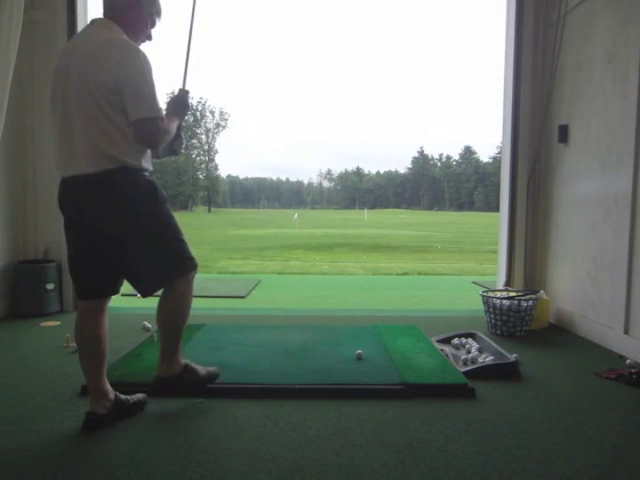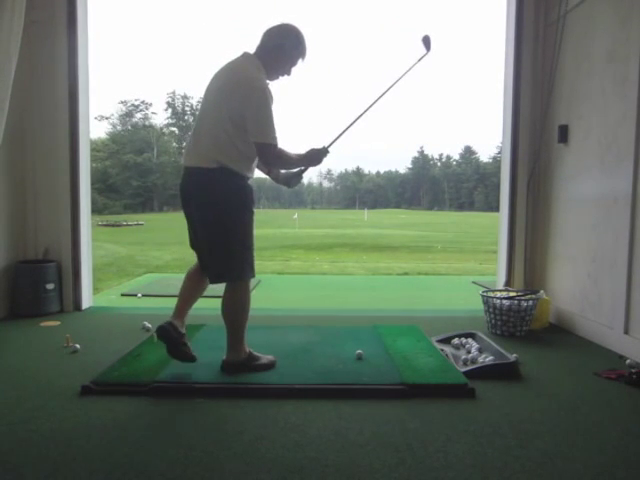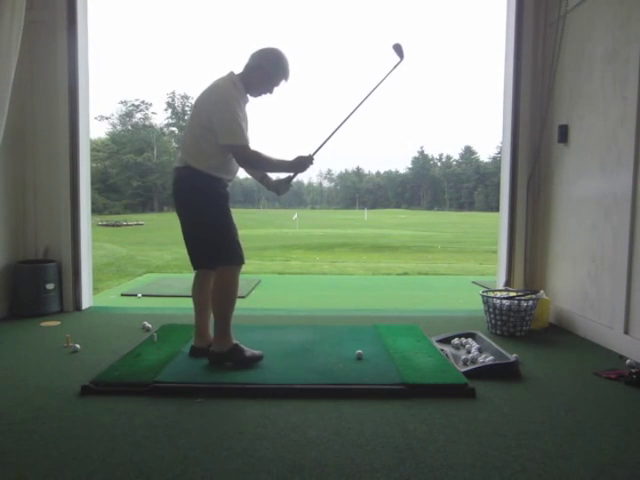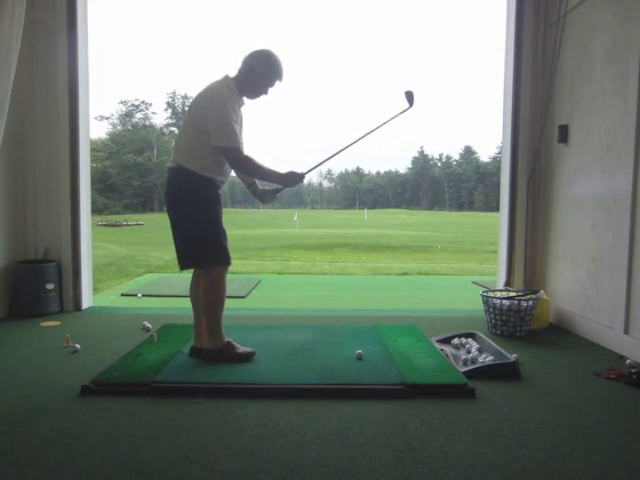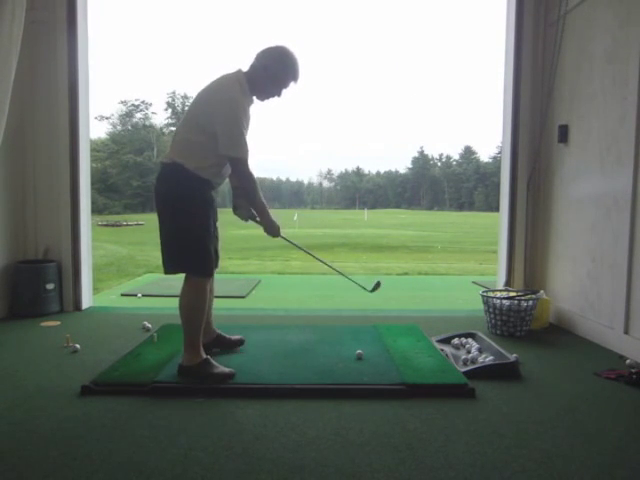
dt=1s
person 1, frame 1
left shoulder: (67, 53)
right shoulder: (127, 56)
right elbow: (151, 136)
left wrist: (161, 121)
right wrist: (174, 116)
left hip: (75, 187)
right hip: (120, 185)
left knee: (92, 297)
right knee: (178, 271)
left ankle: (100, 399)
right ankle: (170, 365)
person 1, frame 2
left shoulder: (232, 70)
right shoulder: (255, 86)
right elbow: (268, 153)
left wrist: (278, 175)
right wrist: (305, 159)
left hip: (196, 178)
right hip: (222, 184)
left knee: (207, 262)
right knee: (236, 274)
left ankle: (175, 324)
right ankle: (236, 353)
person 1, frame 3
left shoulder: (231, 94)
right shoulder: (226, 96)
left elbow: (240, 155)
right elbow: (244, 156)
left wrist: (270, 182)
right wrist: (291, 166)
left hip: (201, 185)
right hip: (199, 186)
left knee: (210, 265)
right knee: (228, 262)
left ankle: (203, 340)
right ankle: (222, 342)
person 1, frame 4
left shoulder: (230, 98)
right shoulder: (219, 98)
left elbow: (234, 157)
right elbow: (236, 159)
left wrist: (255, 188)
right wrist: (280, 178)
left hip: (198, 188)
right hip: (191, 187)
left knee: (206, 266)
right knee: (216, 264)
left ankle: (203, 340)
right ankle: (215, 342)
person 1, frame 5
left shoulder: (234, 89)
right shoulder: (232, 99)
left elbow: (233, 163)
right elbow: (241, 169)
left wrist: (239, 198)
right wrist: (264, 215)
left hip: (191, 185)
right hip: (184, 186)
left knee: (206, 266)
right knee: (198, 271)
left ankle: (207, 335)
right ankle: (192, 358)
